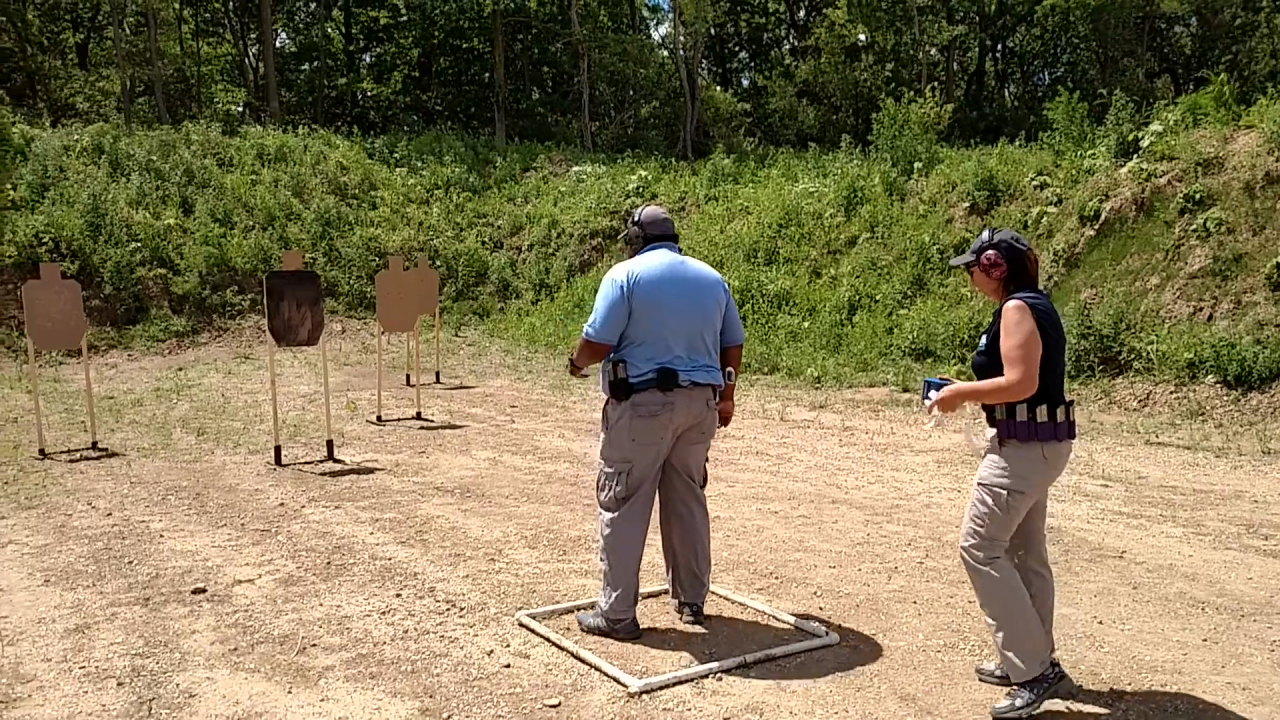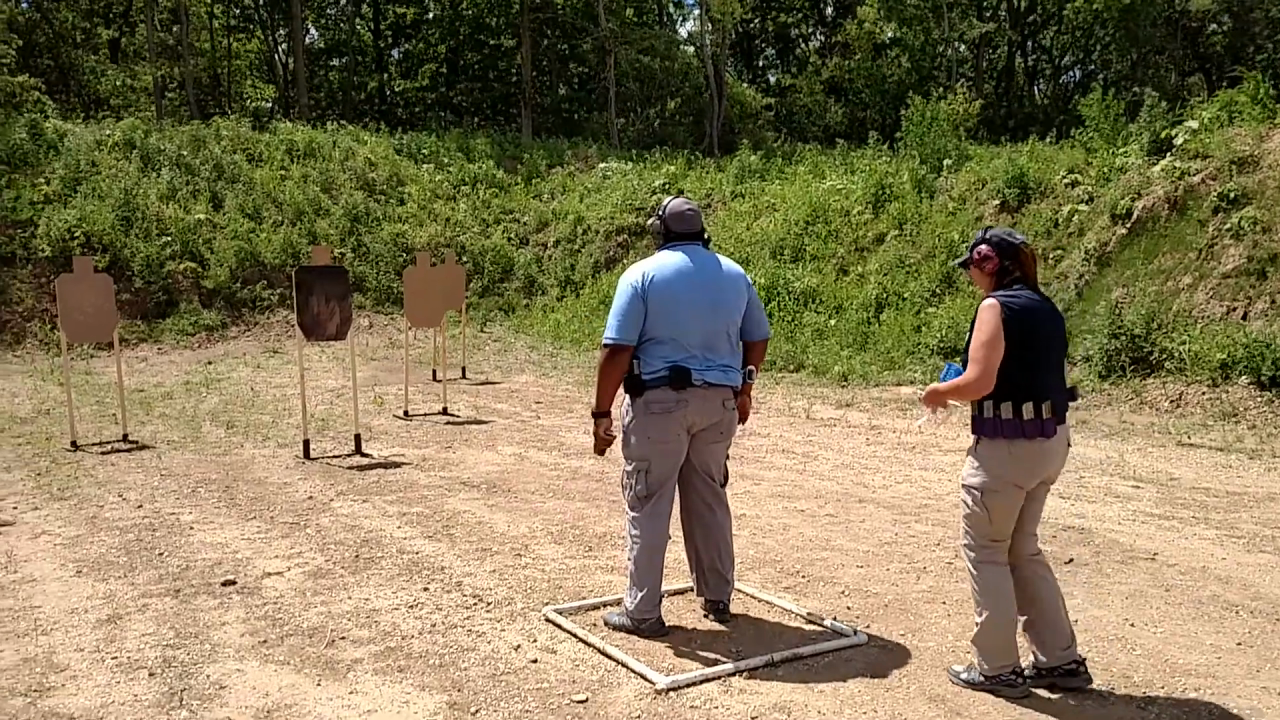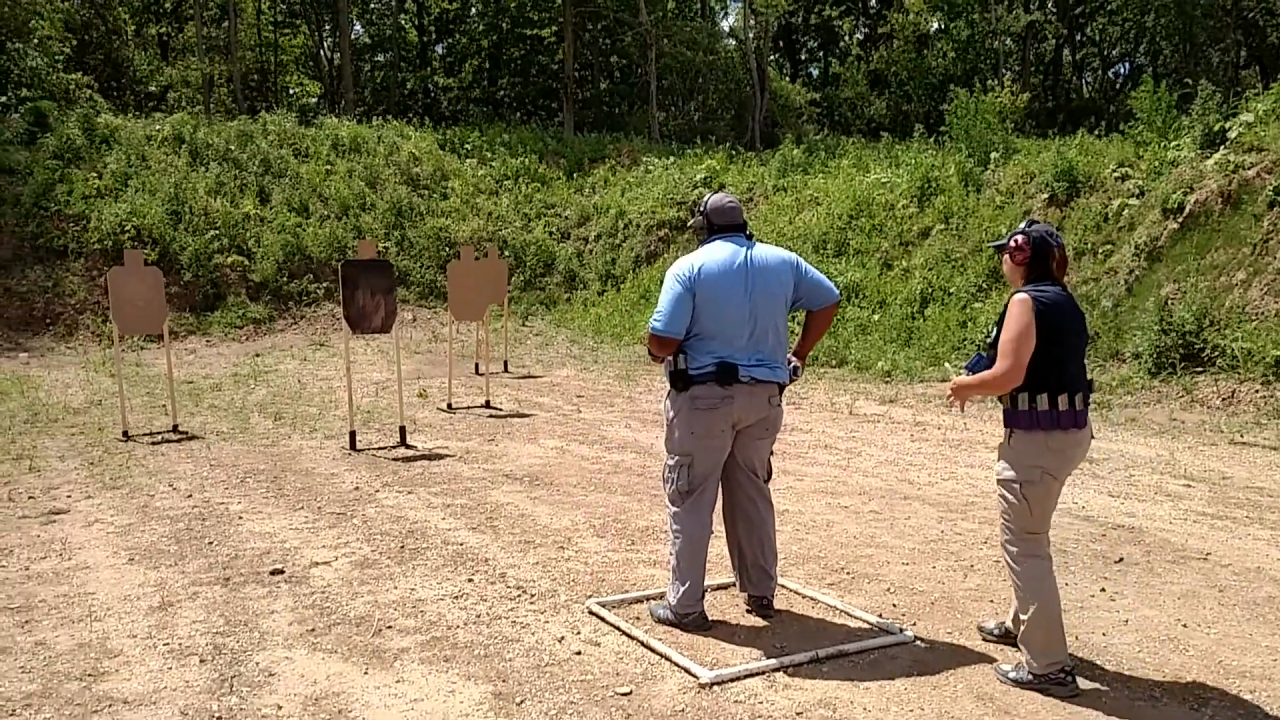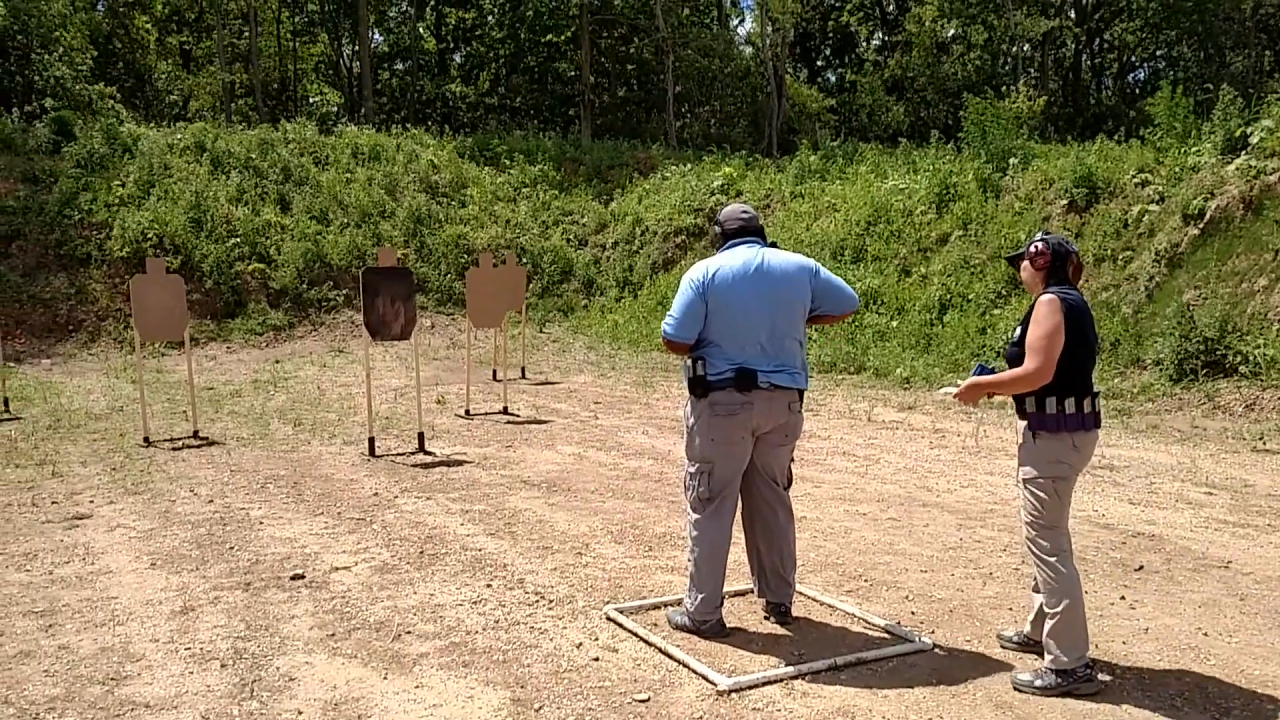
dt=0.7s
person 1, frame 1
left shoulder: (1017, 308)
right shoulder: (1033, 305)
left elbow: (1020, 383)
left wrist: (962, 392)
right wrist: (968, 391)
left hip: (1026, 446)
right hip: (1034, 443)
left knee: (980, 547)
right knee: (1025, 551)
left ankle: (1034, 670)
right ankle: (1033, 662)
person 1, frame 2
left shoulder: (996, 306)
right shoulder: (1044, 307)
left elbow: (979, 383)
left wrist: (940, 391)
right wrist: (957, 389)
left hip: (1006, 444)
right hip: (1048, 440)
left knee: (984, 552)
right knee: (1021, 548)
left ankle: (998, 669)
right ankle: (1060, 659)
person 1, frame 3
left shoulder: (1026, 300)
right shoulder: (1062, 300)
left elbow: (1009, 375)
left wrist: (966, 385)
right wrist: (978, 384)
left hip: (1037, 435)
right hip: (1068, 429)
left knee: (1024, 545)
right knee: (1029, 536)
left ankle: (1048, 666)
right ankle: (1022, 623)
person 1, frame 4
left shoulder: (1051, 302)
right shoulder: (1068, 302)
left elbow: (1037, 374)
left wrist: (980, 384)
right wrist: (997, 385)
left hip: (1055, 433)
right hip: (1062, 429)
left knee: (1046, 543)
right knee: (1049, 536)
left ankle: (1070, 664)
right ankle: (1042, 630)
person 2, frame 1
left shoulder: (625, 274)
right shoulder: (711, 277)
left elbow: (597, 343)
right elbow: (733, 345)
left wrist: (576, 362)
right wrist: (725, 396)
left hip: (642, 403)
right hip: (699, 401)
left knee: (622, 505)
right knee: (687, 500)
left ankle: (617, 613)
right ankle: (691, 600)
person 2, frame 2
left shoulder: (642, 274)
right shoulder: (734, 274)
left elbow: (617, 351)
right elbow: (757, 341)
left wrist: (601, 414)
right wrist: (744, 394)
left hip: (659, 402)
right hip: (718, 401)
left knee: (647, 506)
right knee: (708, 499)
left ankle: (642, 611)
right ankle: (717, 598)
person 2, frame 3
left shoulder: (690, 266)
right shoulder: (781, 261)
left elbow: (663, 339)
right elbow: (828, 300)
left wrist: (657, 352)
right wrist: (799, 355)
left hip: (704, 396)
right hip: (764, 396)
left knee: (690, 500)
right knee: (752, 495)
left ankle: (685, 606)
right ankle: (760, 593)
person 2, frame 4
left shoulder: (705, 272)
right shoulder: (798, 267)
left elbow: (675, 341)
right elbow: (848, 304)
left wrist: (697, 347)
left hip: (723, 401)
right hip: (783, 401)
left knee: (710, 506)
right knee: (772, 501)
left ankle: (703, 612)
right ankle: (779, 600)
